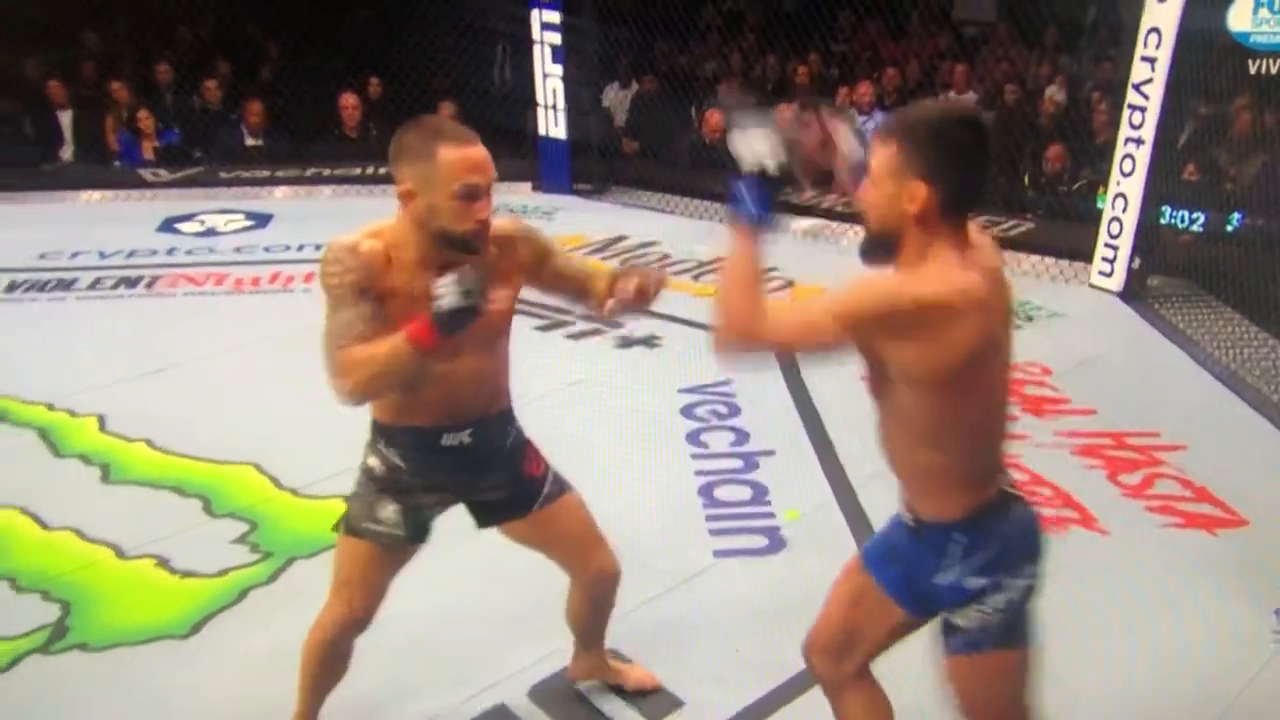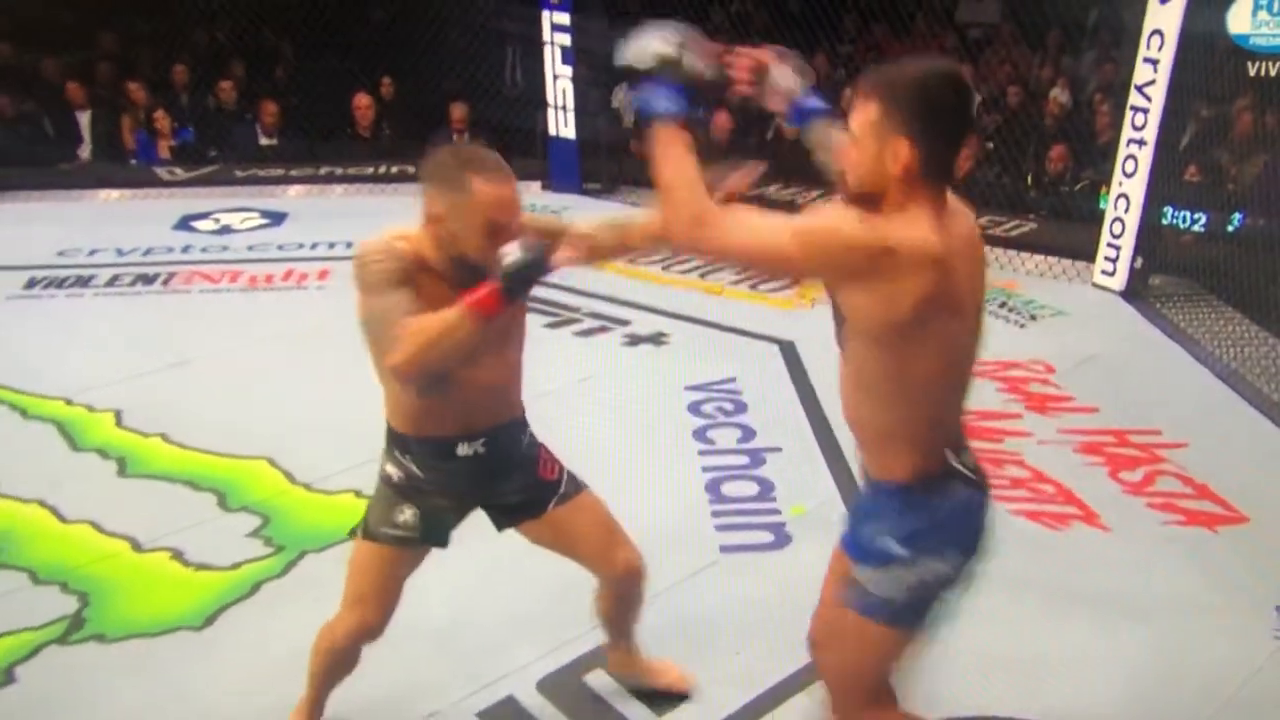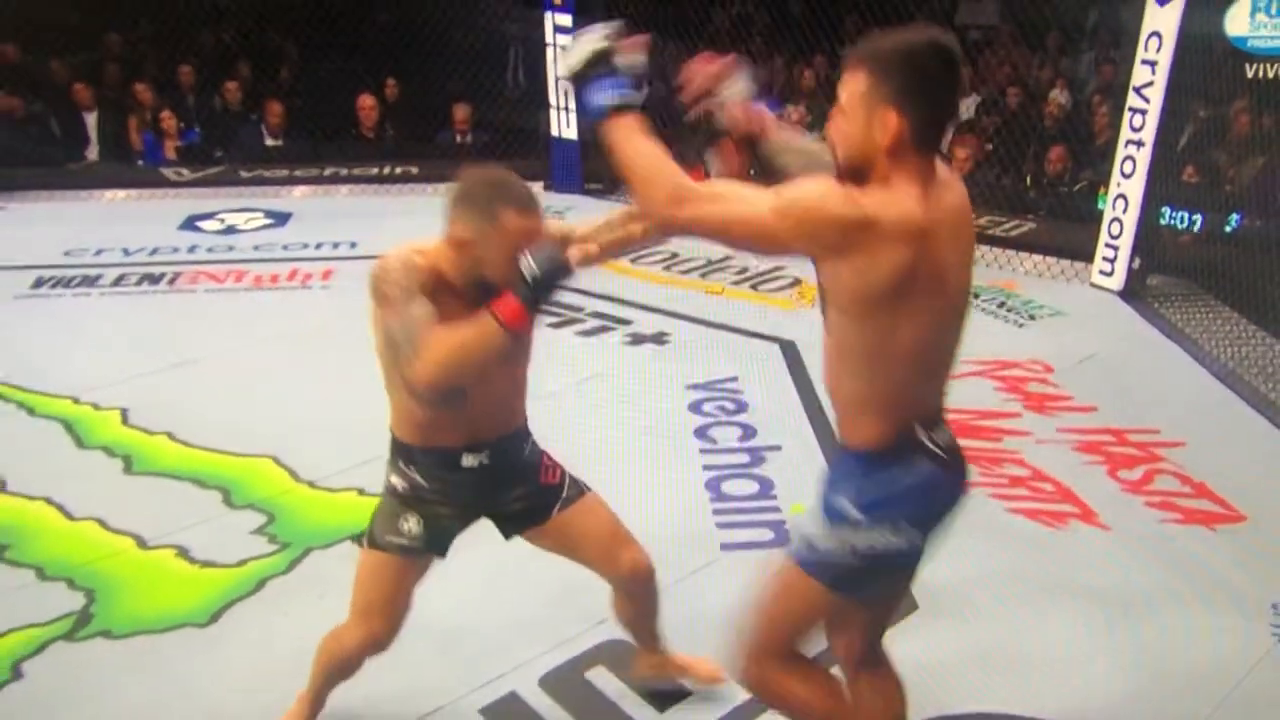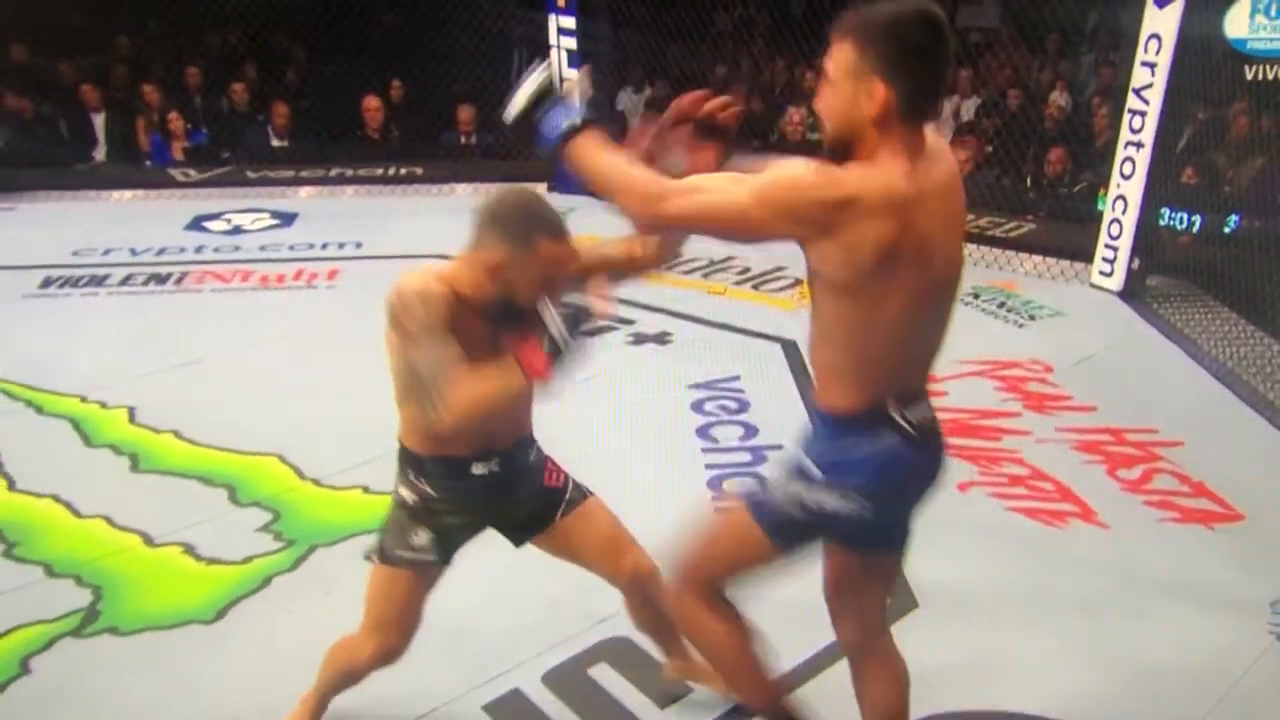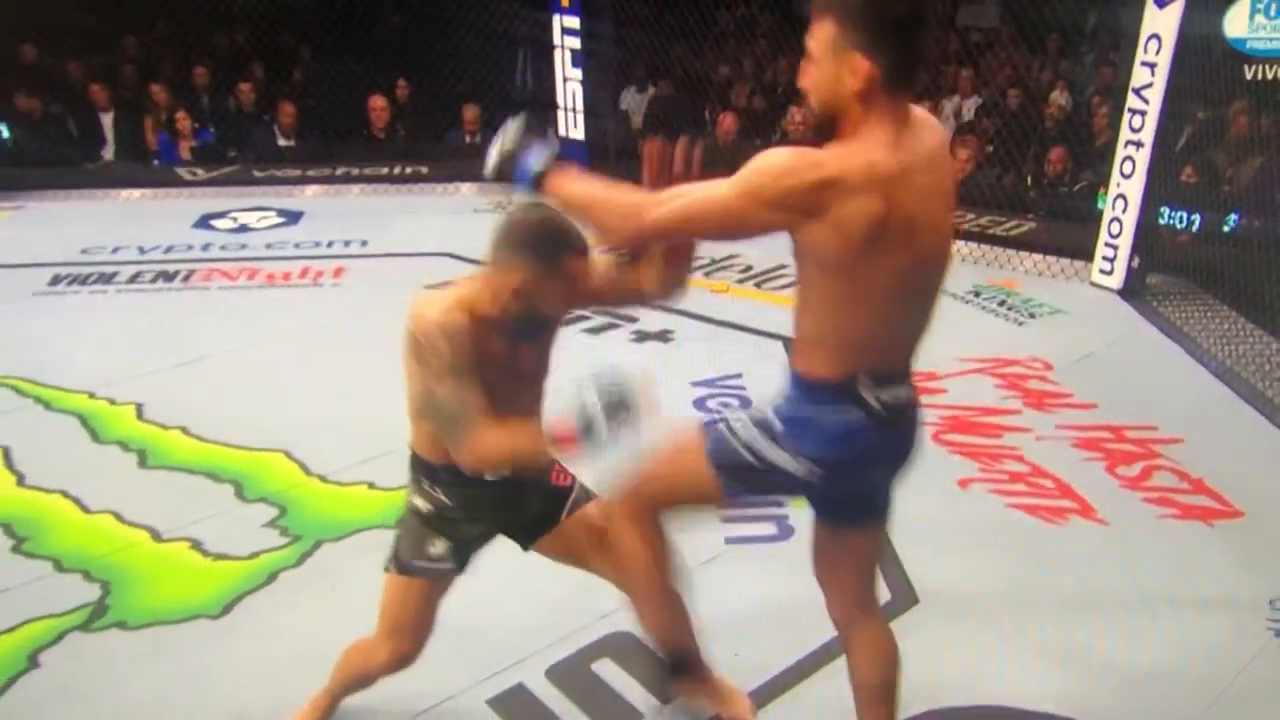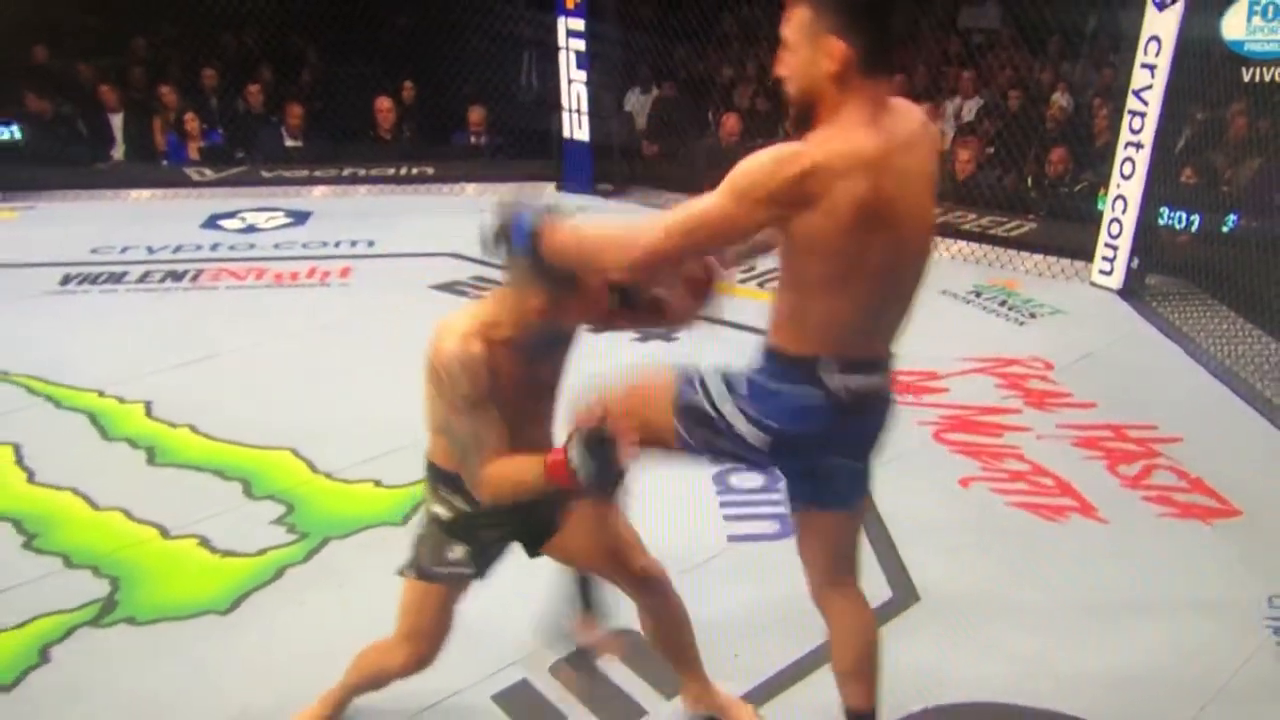
dt=0.2s
person 1, frame 1
left shoulder: (913, 300)
right shoulder: (965, 252)
left elbow: (741, 331)
left wrist: (747, 204)
right wrist: (863, 159)
left hip: (976, 549)
right hip: (928, 528)
right knee: (829, 655)
person 1, frame 2
left shoulder: (874, 248)
right shoulder: (946, 217)
left elbow: (696, 228)
right elbow: (858, 174)
left wrist: (662, 102)
right wrist: (800, 100)
left hip: (920, 514)
right hip: (910, 495)
right knee: (839, 657)
person 1, frame 3
left shoulder: (856, 219)
right shoulder: (938, 189)
left elbow: (676, 203)
right elbow: (836, 171)
left wrist: (612, 97)
left hip: (884, 482)
right hip: (918, 464)
left knee: (767, 658)
right knee: (854, 646)
person 1, frame 4
left shoulder: (840, 197)
right shoulder: (932, 161)
left elbow: (657, 204)
left wrist: (565, 127)
right wrist: (711, 166)
left hip: (853, 453)
right hip: (906, 440)
left knee: (693, 589)
right knee: (862, 626)
person 1, frame 5
left shoulder: (822, 176)
right shoulder: (926, 138)
left elbow: (639, 220)
left wrist: (540, 170)
right wrist: (699, 197)
left hip: (820, 419)
right hip: (886, 415)
left knee: (632, 506)
right knee: (853, 600)
person 1, frame 6
left shoulder: (803, 166)
right shoulder: (914, 130)
left elbow: (636, 252)
left wrist: (534, 232)
right wrist: (709, 250)
left hip: (786, 396)
right hip: (860, 397)
left knee: (600, 420)
right knee: (835, 581)
person 2, frame 1
left shoulder: (504, 243)
right shoulder: (357, 260)
left elbow: (584, 282)
right elbow: (352, 380)
left wrist: (620, 287)
right wrist: (434, 324)
left hip: (496, 441)
right hip: (406, 455)
left knee: (599, 570)
right knee: (347, 614)
left ankle: (590, 660)
person 2, frame 2
left shoulder: (514, 240)
right shoulder: (386, 261)
right elbow: (404, 357)
right wrist: (497, 291)
left hip: (511, 447)
right hip: (423, 463)
left knee: (624, 567)
right knee: (359, 621)
left ankle: (624, 657)
person 2, frame 3
left shoulder: (522, 252)
right shoulder: (402, 274)
left elbow: (635, 230)
right elbow: (431, 370)
right wrist: (520, 303)
left hip: (515, 457)
right hip: (428, 474)
left knee: (633, 568)
right knee: (367, 633)
left ankle: (654, 659)
person 2, frame 4
left shoulder: (536, 271)
right shoulder: (422, 298)
left elbow: (649, 252)
right elbow: (452, 410)
right wrist: (542, 356)
left hip: (521, 466)
right hip: (438, 483)
left knee: (638, 571)
right knee: (379, 645)
left ankle: (683, 662)
person 2, frame 5
left shoulder: (543, 285)
right shoulder: (442, 324)
left elbow: (659, 283)
right elbow: (473, 449)
right wrist: (575, 431)
left hip: (526, 471)
right hip: (449, 489)
right knee: (394, 651)
person 2, frame 6
left shoulder: (559, 309)
right shoulder: (462, 351)
left elbow: (674, 311)
right elbow: (488, 479)
left wrist: (696, 270)
right wrist: (569, 464)
left hip: (543, 478)
right hip: (467, 497)
left knee: (647, 578)
right knee: (411, 652)
